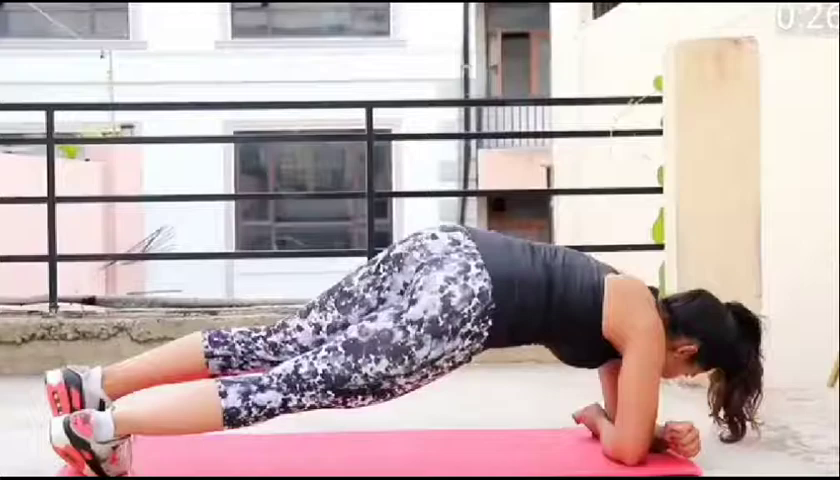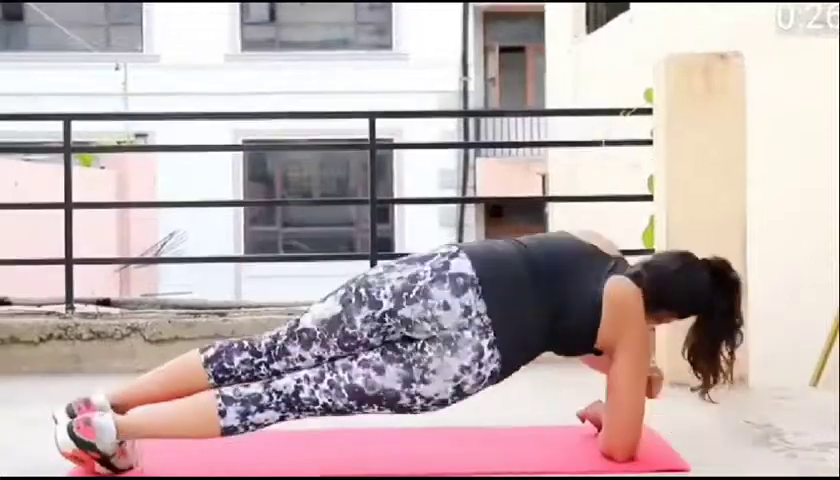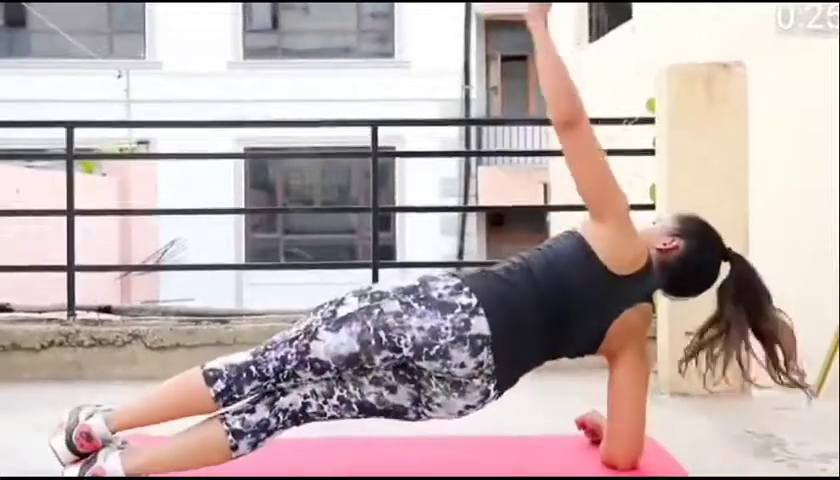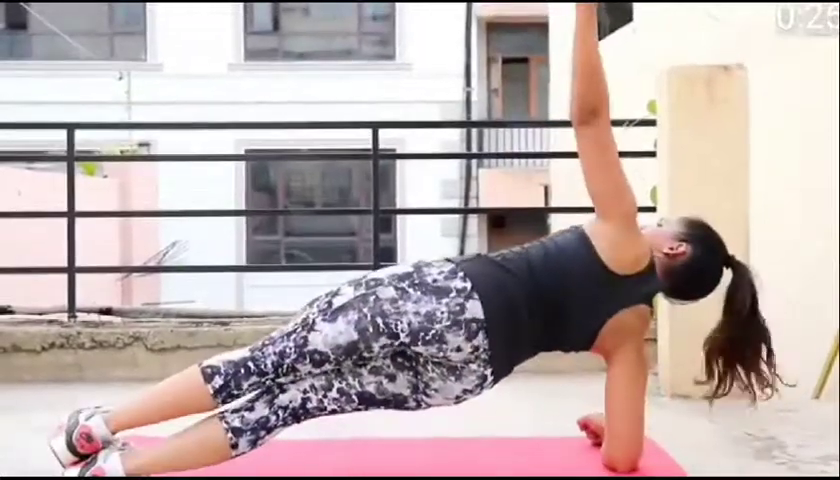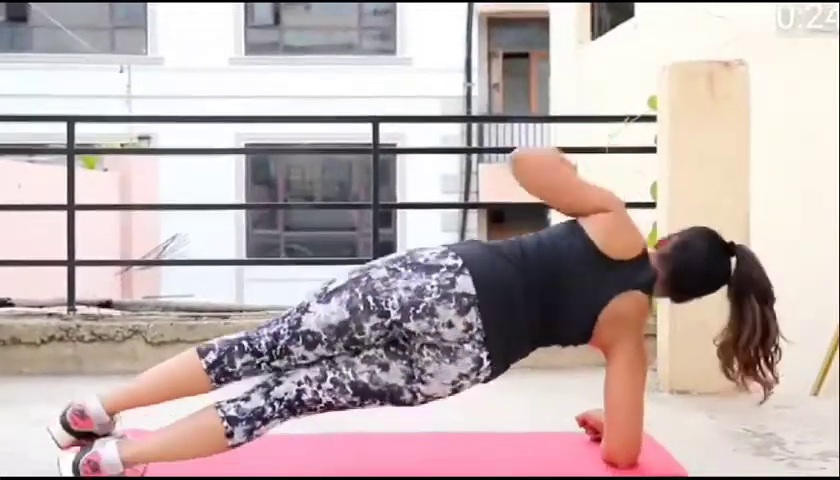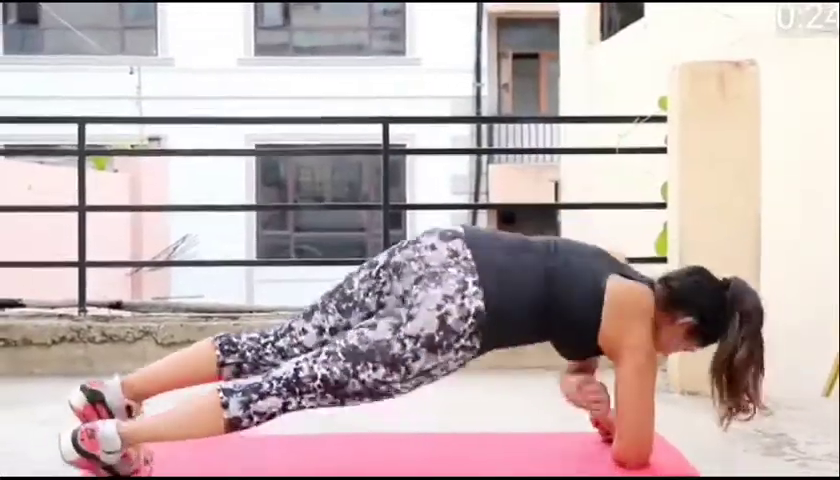
dt=0.4s
person 1, frame 1
left shoulder: (632, 303)
right shoulder: (648, 327)
left elbow: (619, 409)
right wrist: (599, 420)
left hip: (445, 250)
right hip: (462, 288)
left knee: (274, 344)
right knee: (298, 382)
left ankle: (96, 380)
right ankle: (108, 422)
person 1, frame 2
left shoulder: (599, 248)
right shoulder: (633, 323)
left wrist: (628, 372)
right wrist: (602, 412)
left hip: (438, 271)
right hip: (467, 356)
left knee: (262, 359)
right knee: (288, 400)
left ankle: (100, 406)
person 1, frame 3
left shoulder: (620, 235)
right shoulder: (633, 331)
left elbow: (567, 121)
left hip: (435, 313)
right hip: (464, 380)
left knee: (261, 371)
right knee: (287, 408)
person 1, frame 4
left shoulder: (620, 230)
right shoulder: (629, 333)
left elbow: (589, 116)
left hip: (438, 298)
right hip: (463, 365)
left knee: (261, 368)
right knee: (284, 406)
person 1, frame 5
left shoulder: (610, 221)
right shoulder: (629, 325)
left elbow: (526, 163)
left wrist: (560, 179)
left hip: (430, 277)
right hip: (457, 353)
left knee: (262, 350)
right knee: (285, 398)
left ankle: (95, 410)
person 1, frame 6
left shoulder: (622, 287)
right shoulder: (639, 325)
left wrist: (585, 385)
right wrist: (615, 417)
left hip: (440, 249)
right hip: (451, 302)
left knee: (282, 346)
right knee: (302, 384)
left ankle: (117, 390)
